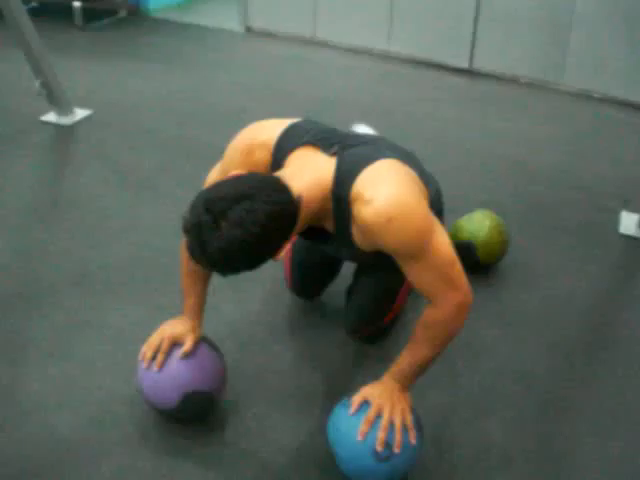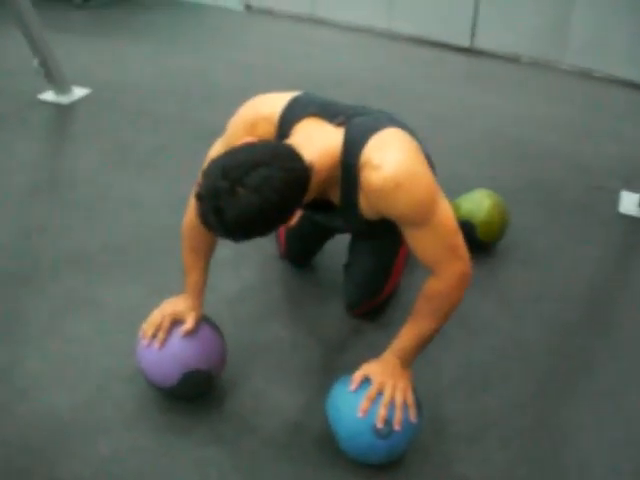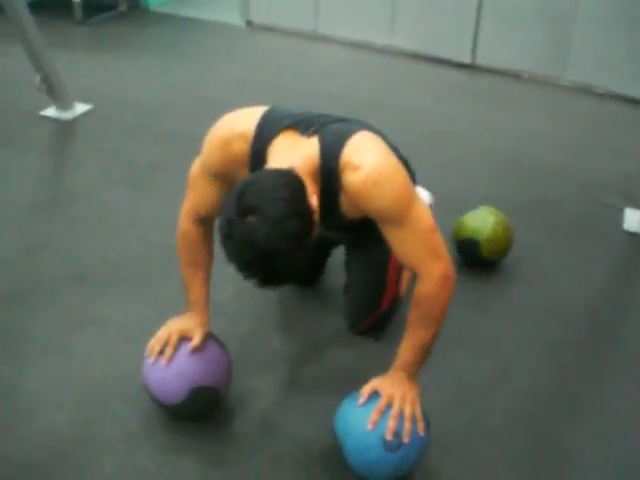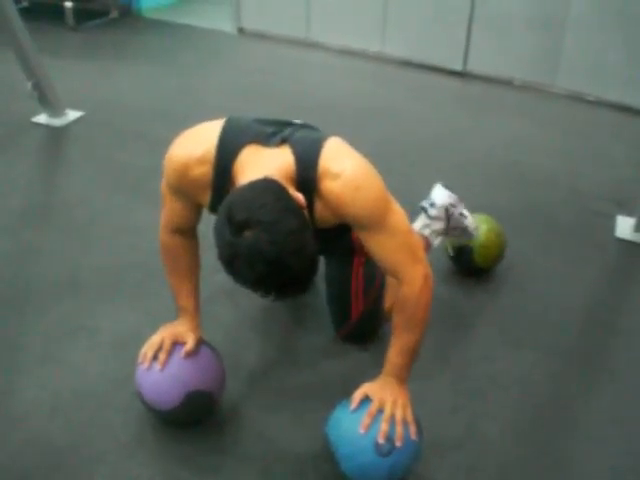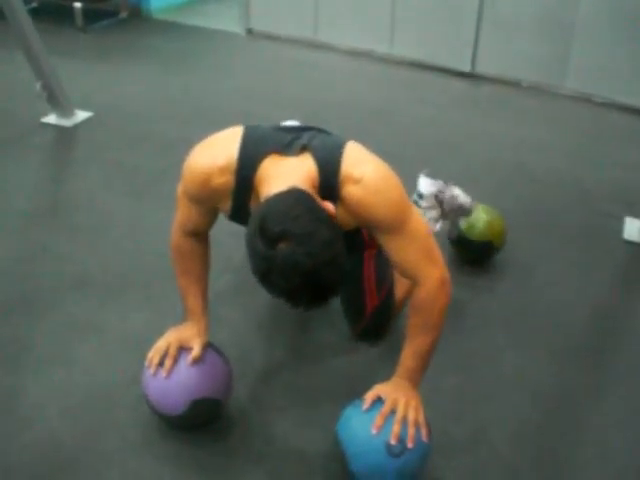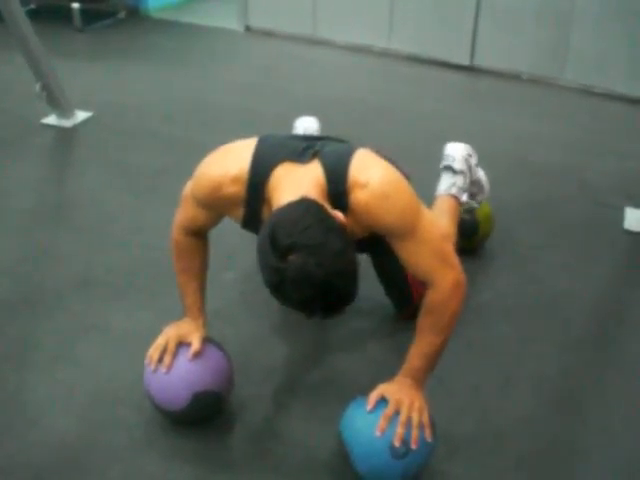
dt=0.7s
person 1, frame 1
left shoulder: (384, 208)
right shoulder: (255, 148)
left elbow: (453, 298)
right elbow: (202, 229)
left wrist: (395, 383)
right wrist: (190, 317)
left hip: (408, 225)
right hip: (329, 216)
left knee: (364, 328)
right knee: (302, 288)
person 1, frame 2
left shoulder: (390, 176)
right shoulder: (257, 121)
left elbow: (453, 269)
right elbow: (204, 199)
left wrist: (397, 361)
right wrist: (191, 296)
left hip: (386, 210)
right hip: (322, 190)
left knee: (362, 304)
right knee: (292, 255)
person 1, frame 3
left shoulder: (369, 174)
right shoulder: (229, 140)
left elbow: (437, 272)
right elbow: (195, 218)
left wrist: (403, 374)
right wrist: (196, 312)
left hip: (374, 215)
right hip: (317, 198)
left knee: (366, 321)
right knee: (301, 277)
left ankle: (414, 208)
person 1, frame 4
left shoulder: (345, 182)
right shoulder: (189, 160)
left elbow: (415, 277)
right elbow: (176, 231)
left wrist: (392, 379)
right wrist: (187, 318)
left hip: (343, 225)
left knee: (356, 329)
right knee: (290, 283)
left ankle: (432, 221)
person 1, frame 5
left shoulder: (366, 186)
right shoulder: (209, 169)
left elbow: (433, 280)
right elbow: (189, 233)
left wrist: (405, 381)
right wrist: (195, 321)
left hip: (349, 212)
left knee: (369, 327)
left ankle: (428, 206)
person 1, frame 6
left shoulder: (375, 192)
right shoulder: (222, 178)
left elbow: (448, 281)
right elbow: (187, 230)
left wrist: (411, 380)
right wrist: (193, 317)
left hip: (367, 214)
left knee: (415, 303)
left ankle: (455, 176)
